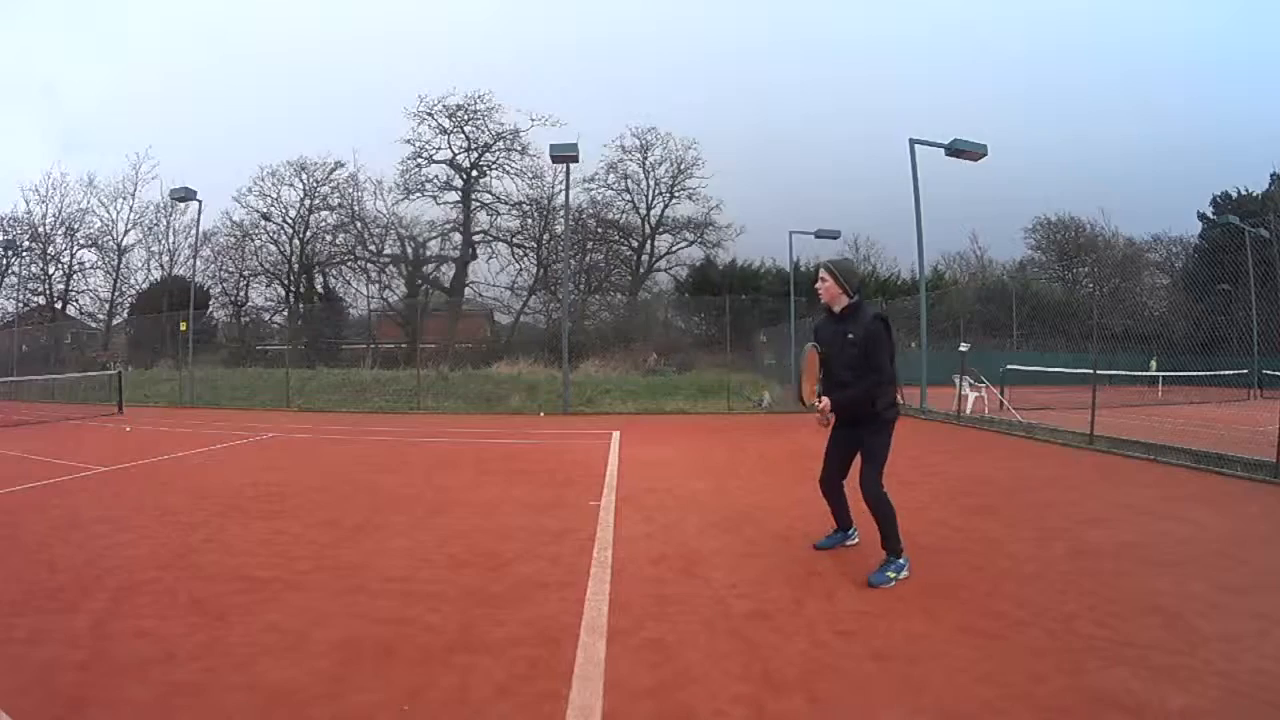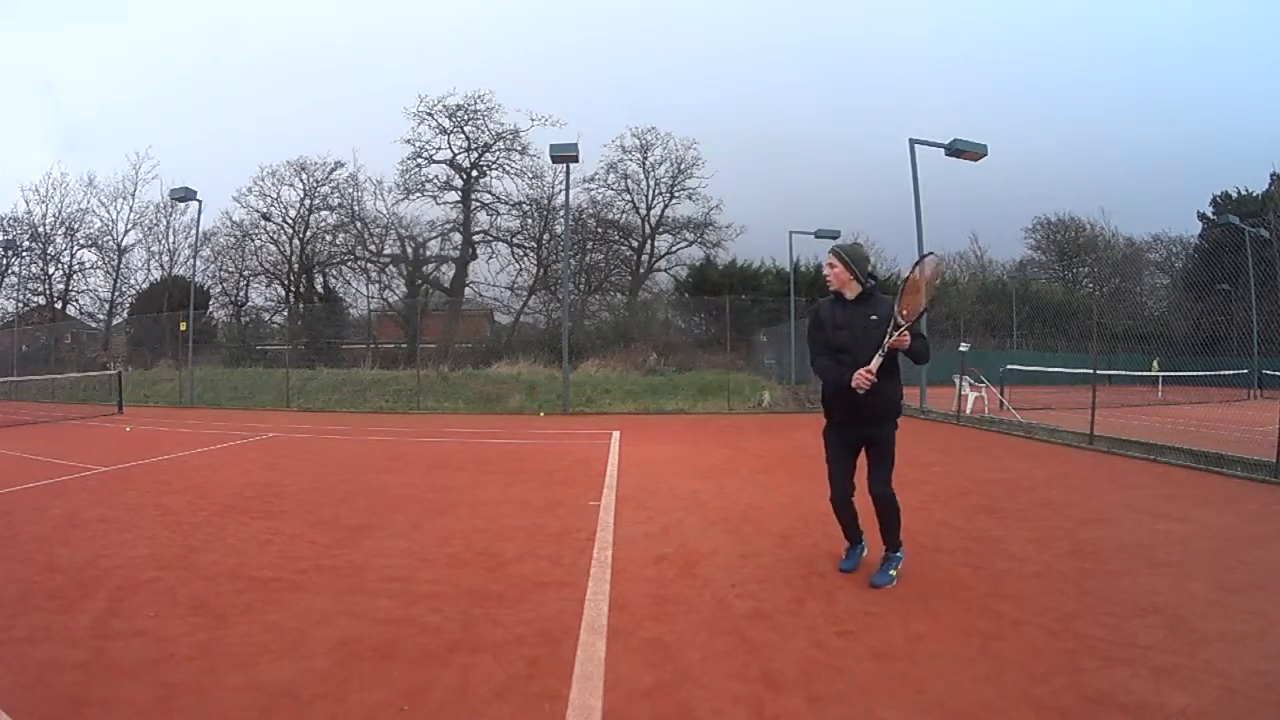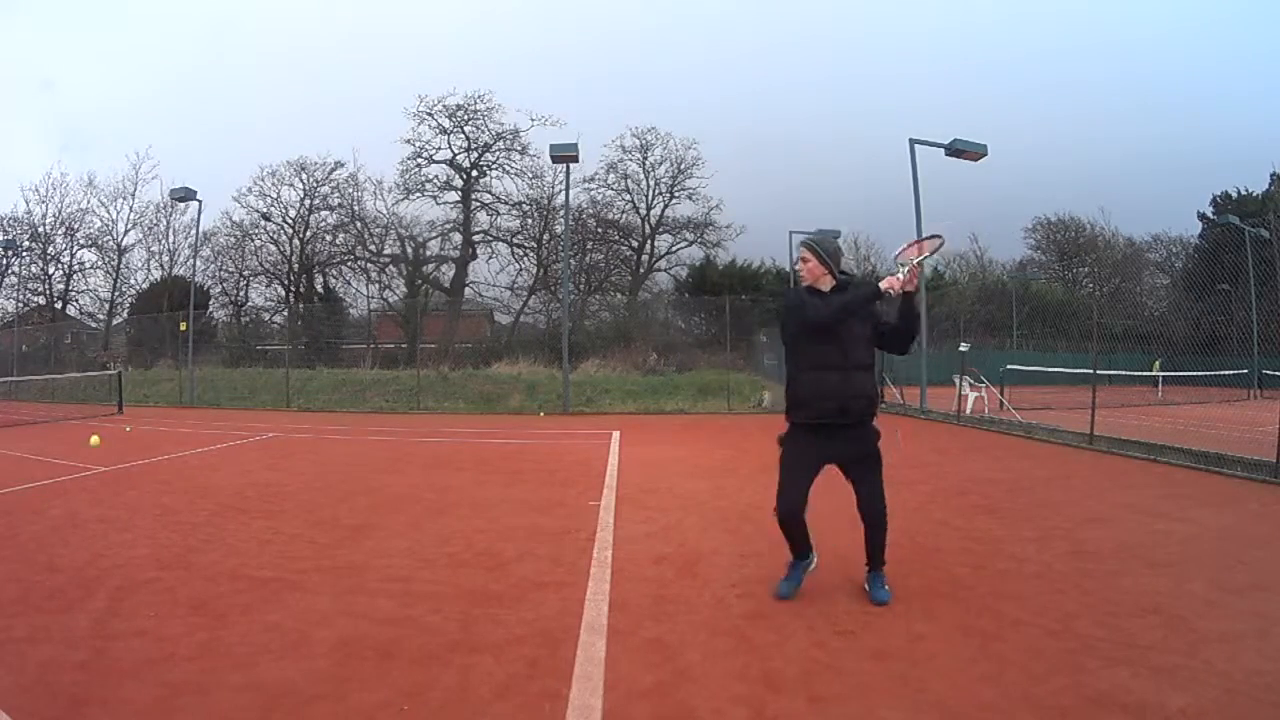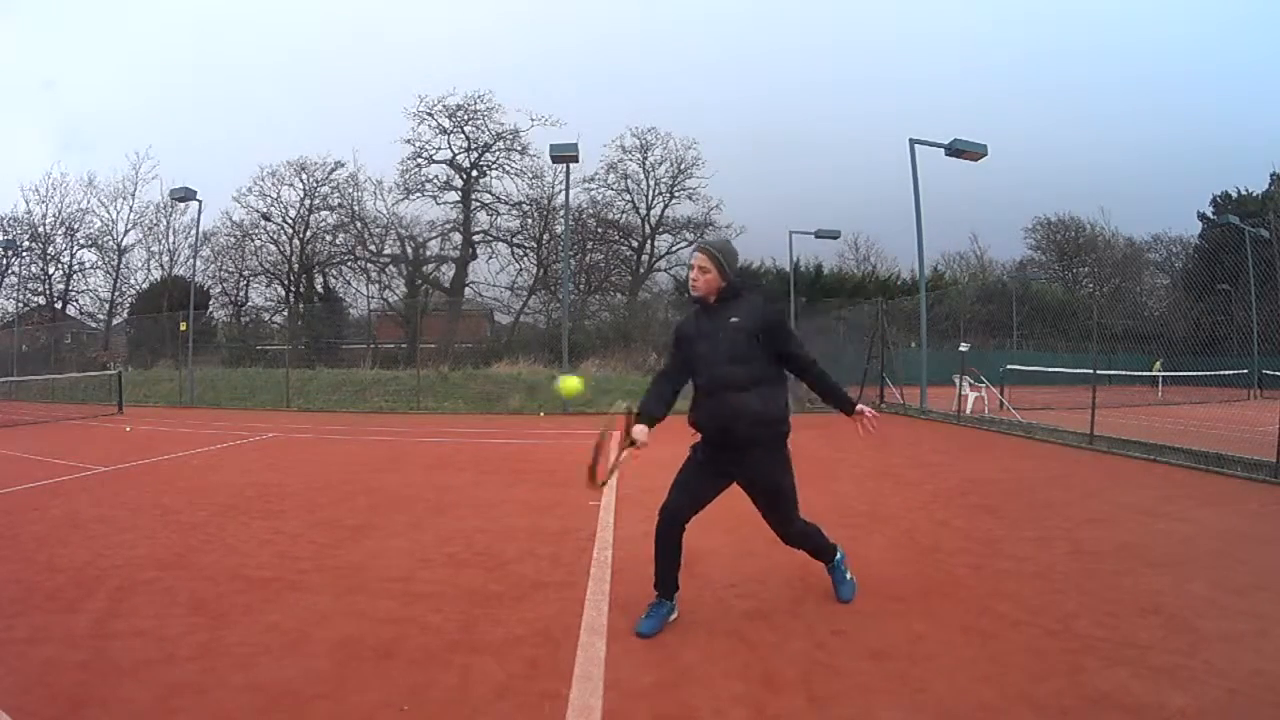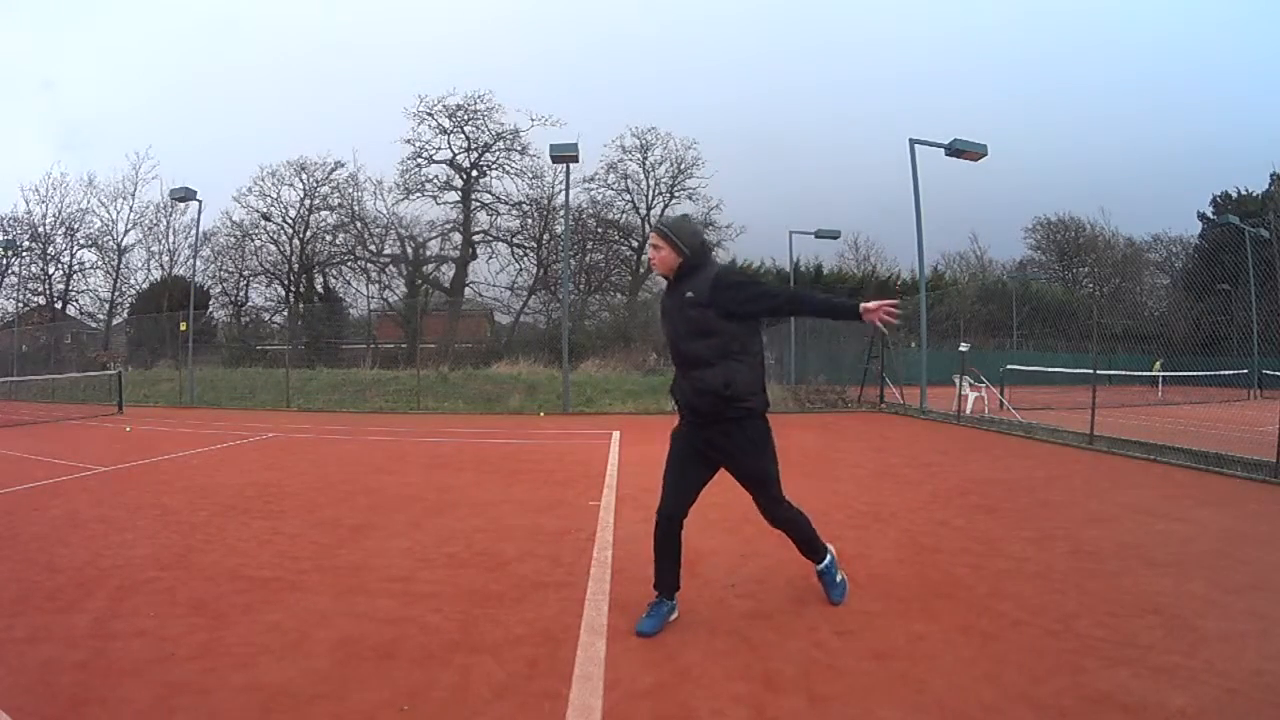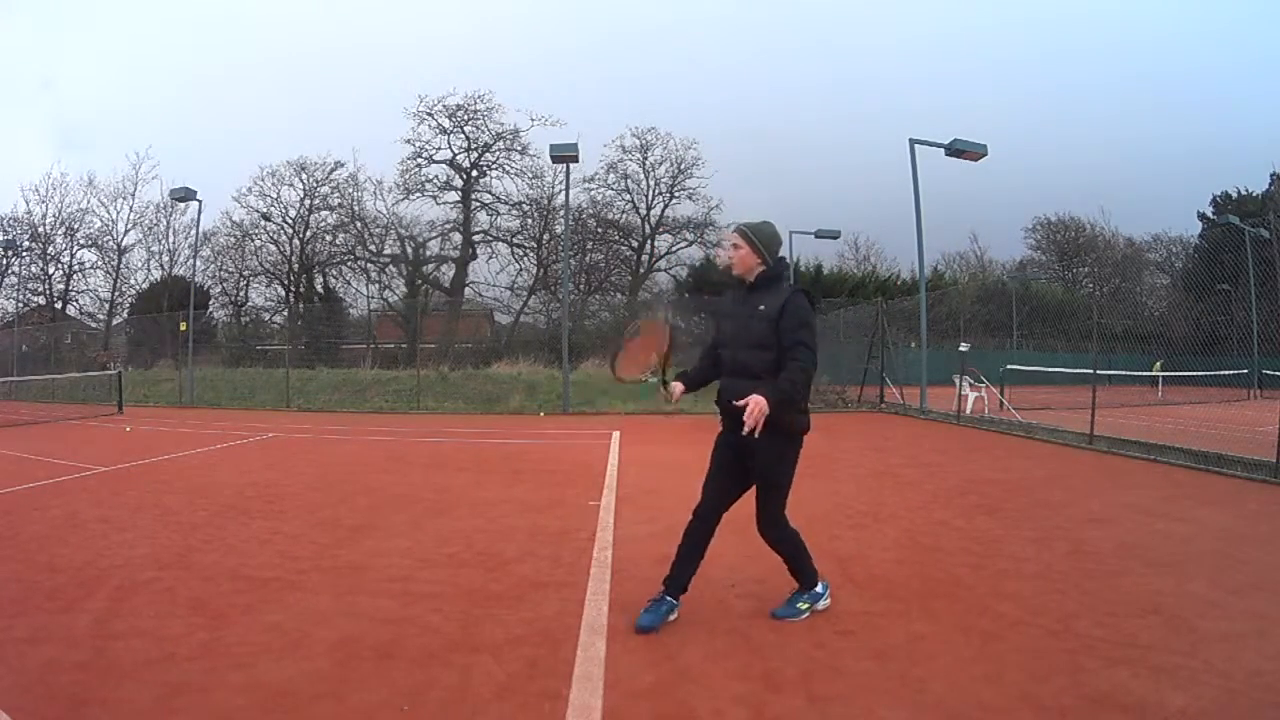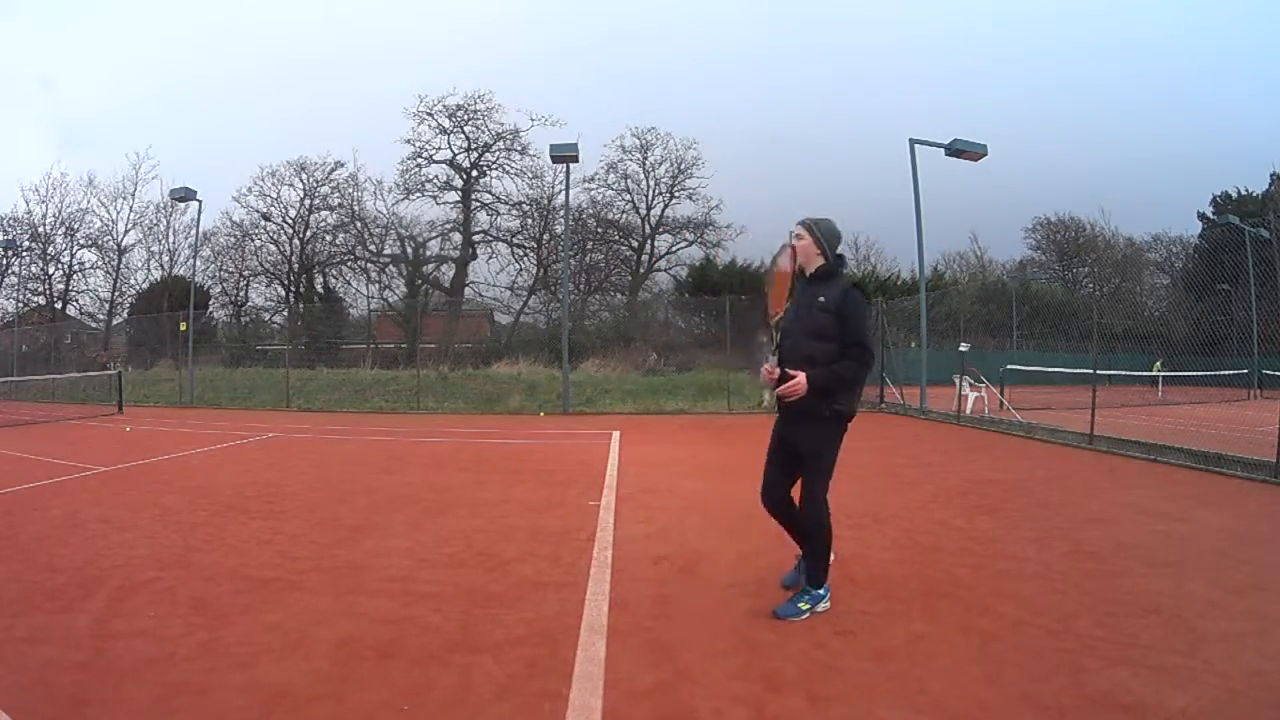
dt=0.4s
person 1, frame 1
left shoulder: (871, 323)
right shoulder: (824, 326)
left elbow: (882, 379)
right elbow: (821, 371)
left wrist: (838, 400)
right wrist: (823, 402)
left hip: (875, 419)
right hip: (844, 419)
left knee: (870, 487)
right knee: (829, 481)
left ankle: (896, 559)
right ankle: (846, 530)
person 1, frame 2
left shoulder: (886, 307)
right shoulder: (823, 311)
left elbow: (922, 356)
right elbow: (819, 362)
left wrist: (909, 342)
right wrist: (848, 378)
left hip: (879, 418)
right hip: (840, 420)
left knee: (880, 490)
right knee: (839, 494)
left ankle: (893, 553)
right ankle: (855, 544)
person 1, frame 3
left shoulder: (863, 306)
right shoulder: (797, 304)
left elbow: (900, 344)
right elbow: (824, 315)
left wrist: (907, 297)
right wrist: (876, 291)
left hip: (856, 428)
right hip: (807, 427)
left knee: (873, 507)
right knee: (788, 508)
left ankle: (875, 573)
right ankle: (802, 557)
person 1, frame 4
left shoulder: (758, 311)
right shoulder: (689, 325)
left elbow: (800, 363)
right elbow: (669, 380)
left wrist: (847, 404)
right wrist: (643, 421)
left hip: (763, 445)
right hip: (714, 445)
left knee: (788, 527)
right knee: (670, 519)
left ankle: (833, 560)
right ankle: (664, 601)
person 1, frame 5
left shoulder: (720, 283)
right shoulder: (672, 296)
left elbow: (787, 301)
left wrist: (854, 309)
left hip: (739, 421)
right hip: (693, 424)
left knee: (774, 507)
right knee: (669, 513)
left ankle: (823, 560)
right ankle: (665, 600)
person 1, frame 6
left shoulder: (790, 300)
right shoulder: (733, 300)
left elbow: (802, 361)
right elbow: (717, 355)
left wrist: (769, 398)
right wrist: (685, 381)
left hip: (777, 431)
right hip: (736, 428)
left knee: (770, 520)
right knee: (705, 513)
left ankle: (813, 589)
right ankle: (670, 597)
person 1, frame 7
left shoulder: (845, 294)
right shoulder: (797, 291)
left elbow: (861, 359)
left wrist: (814, 380)
right wrist: (775, 369)
left hip: (825, 415)
right hip: (790, 412)
left knee: (811, 500)
right knee: (772, 495)
left ankle: (816, 589)
right ankle: (811, 556)
